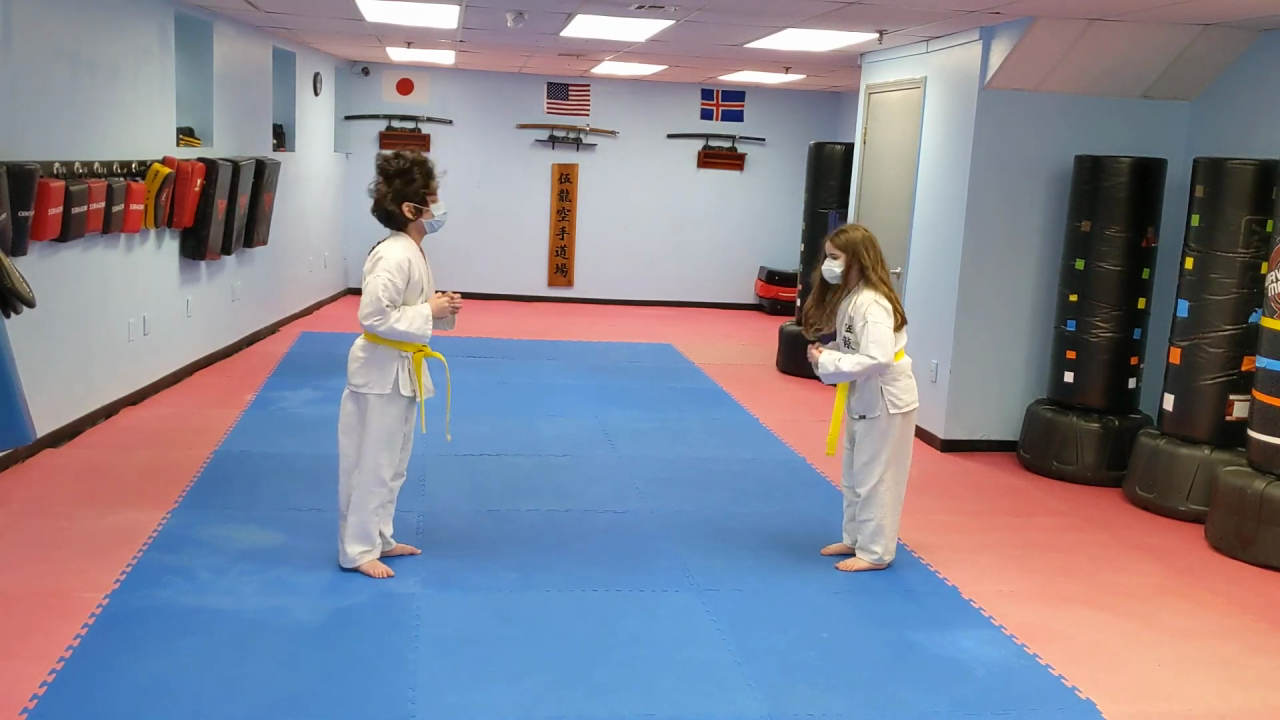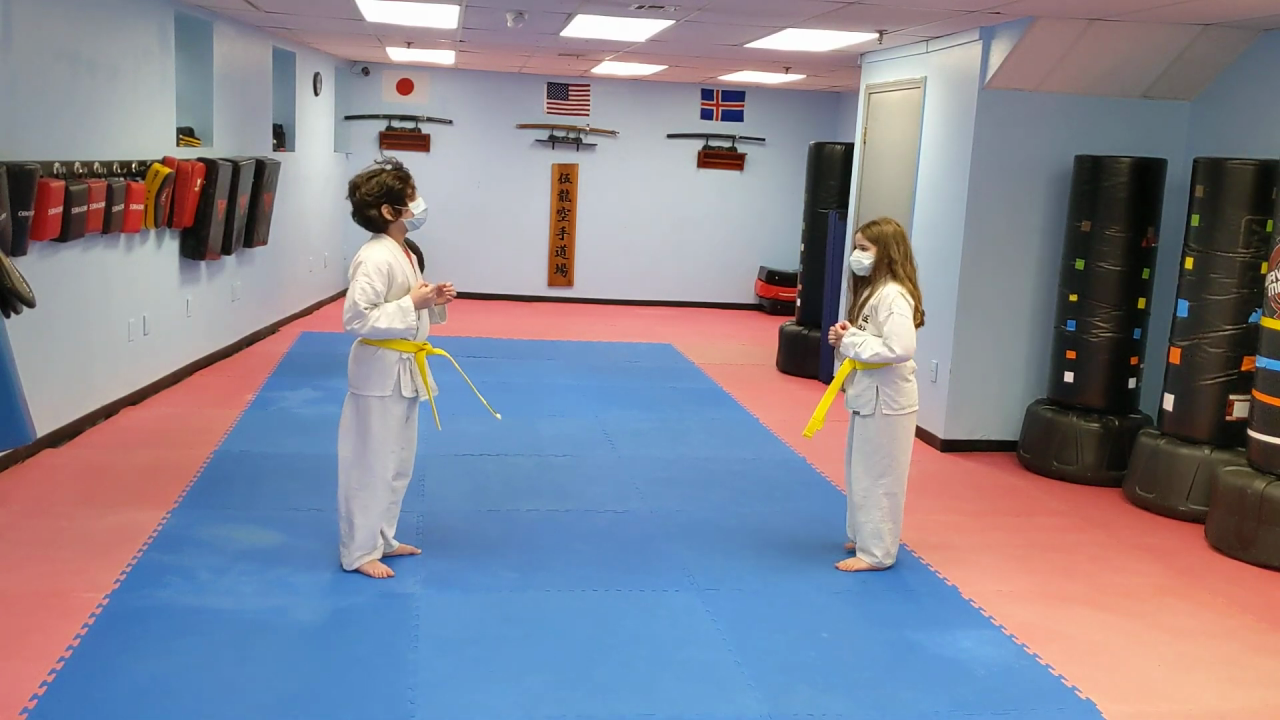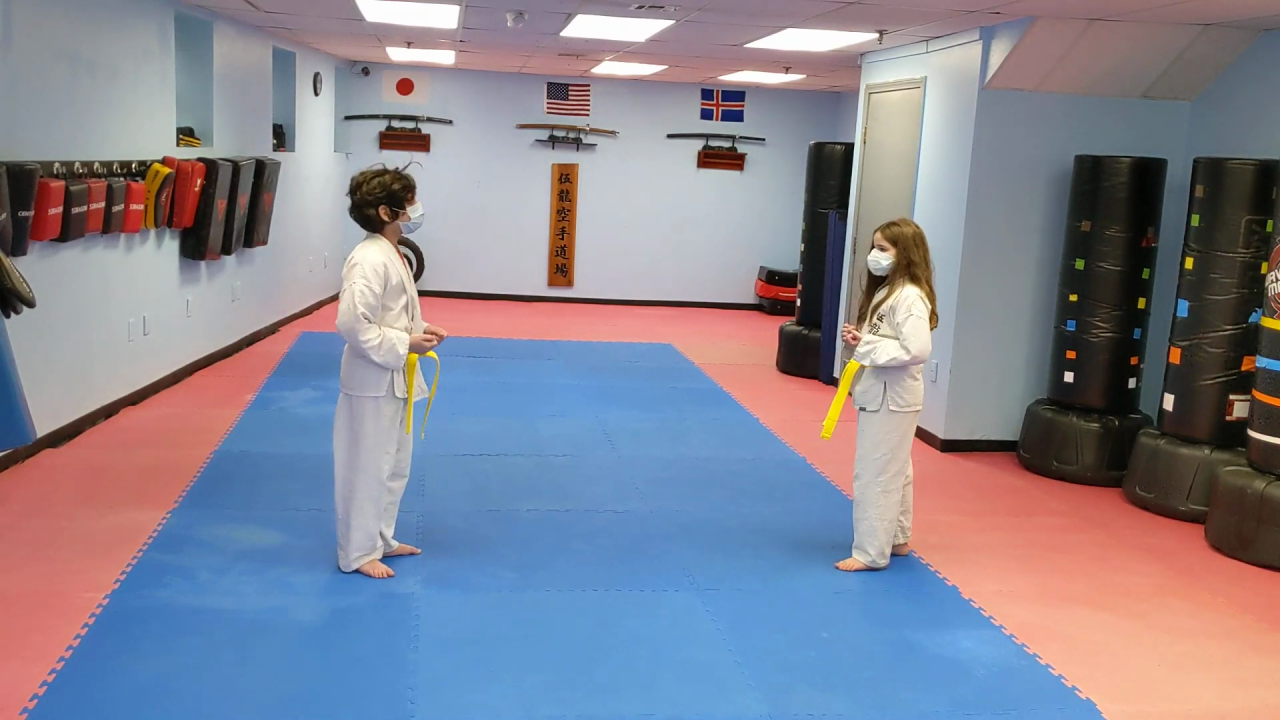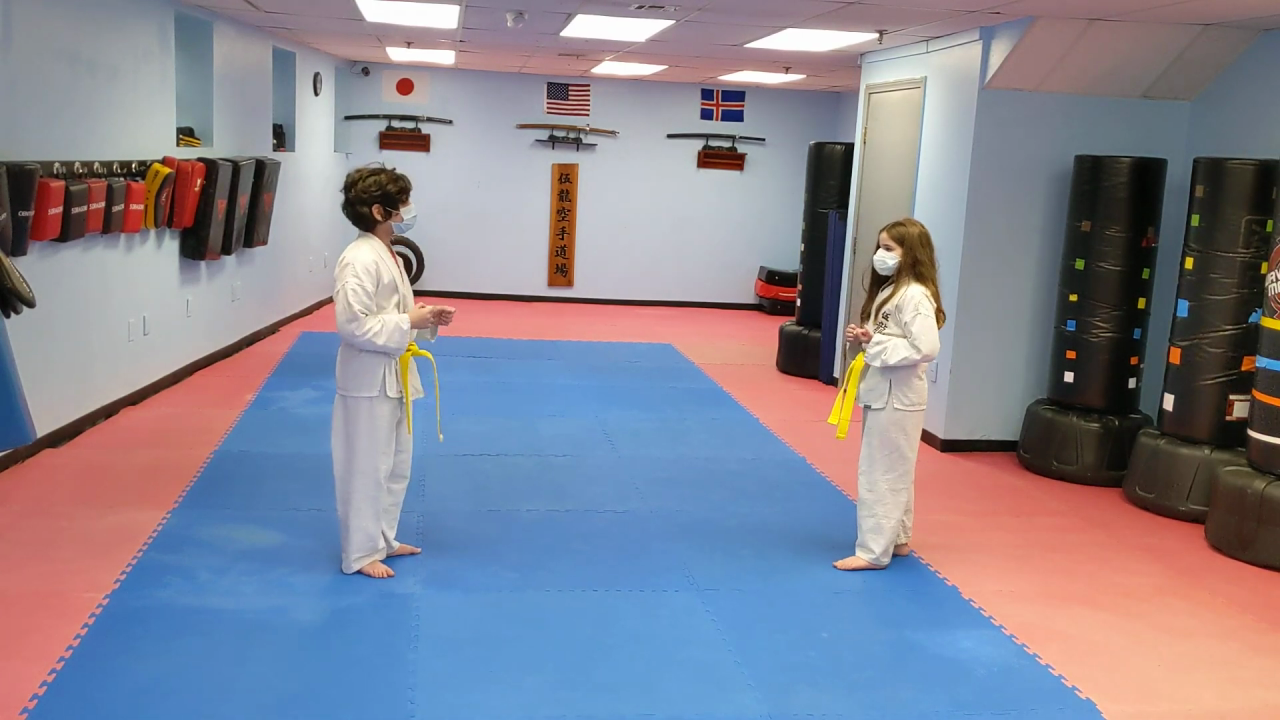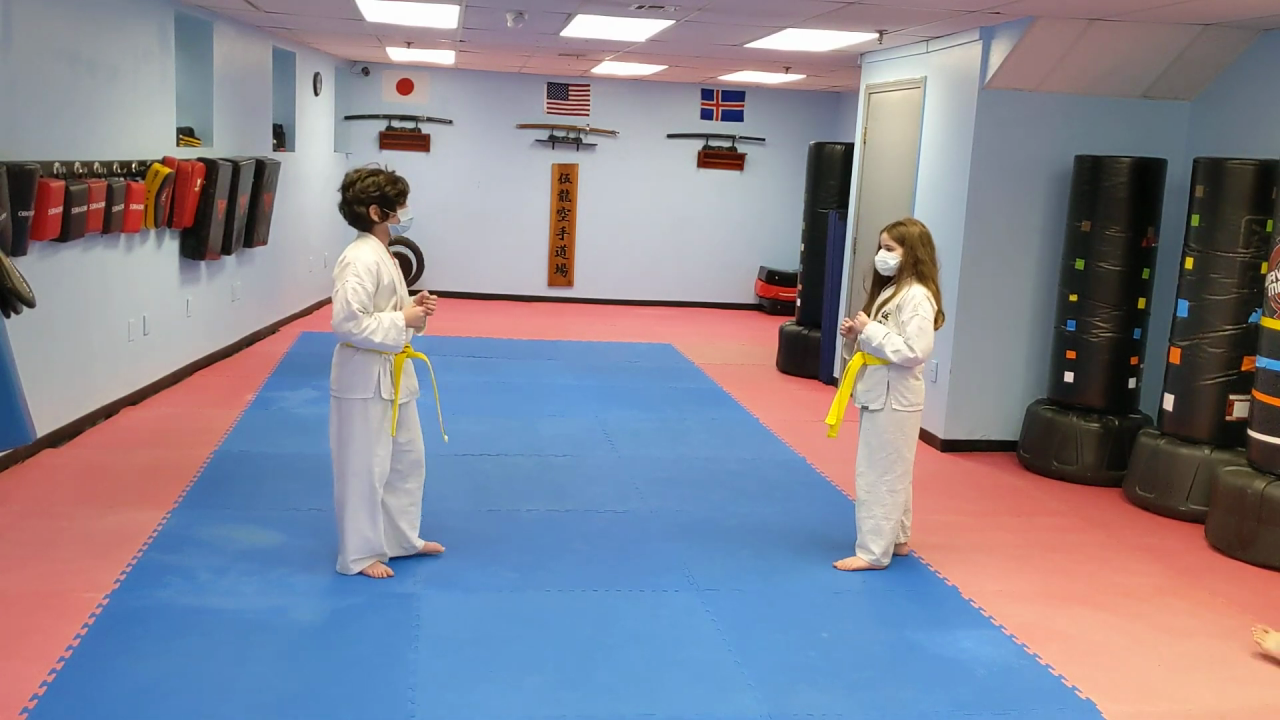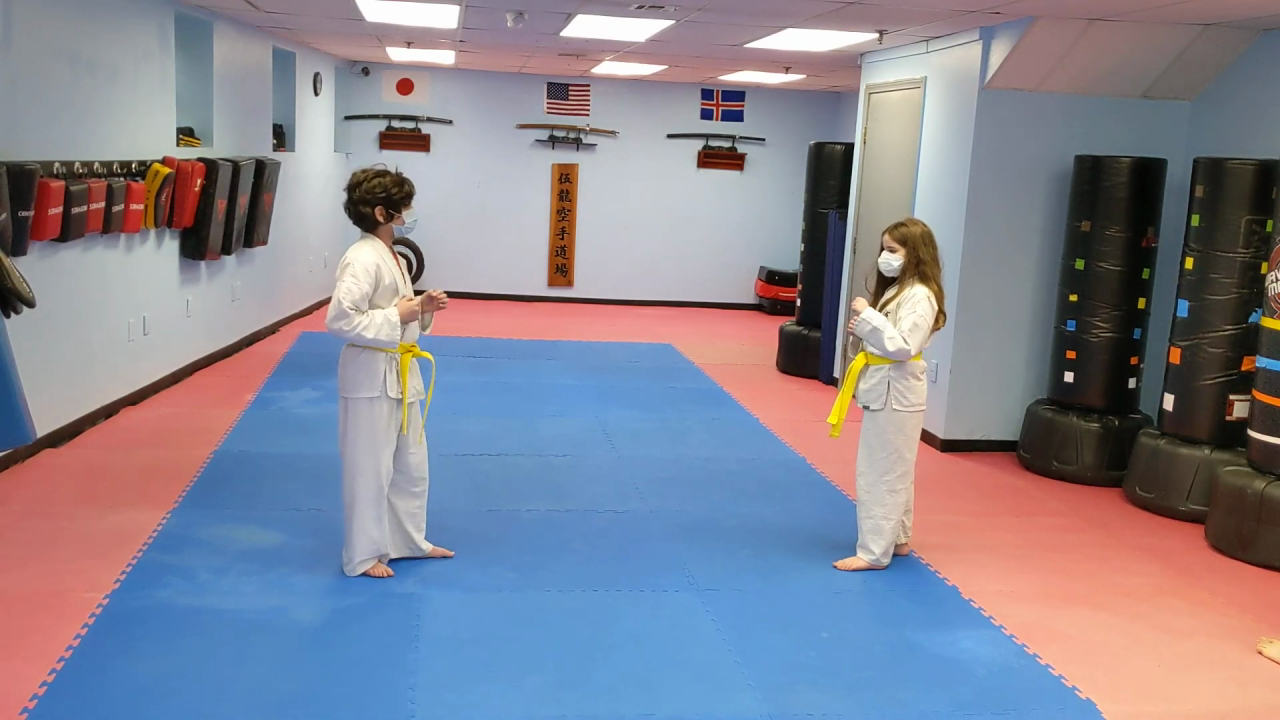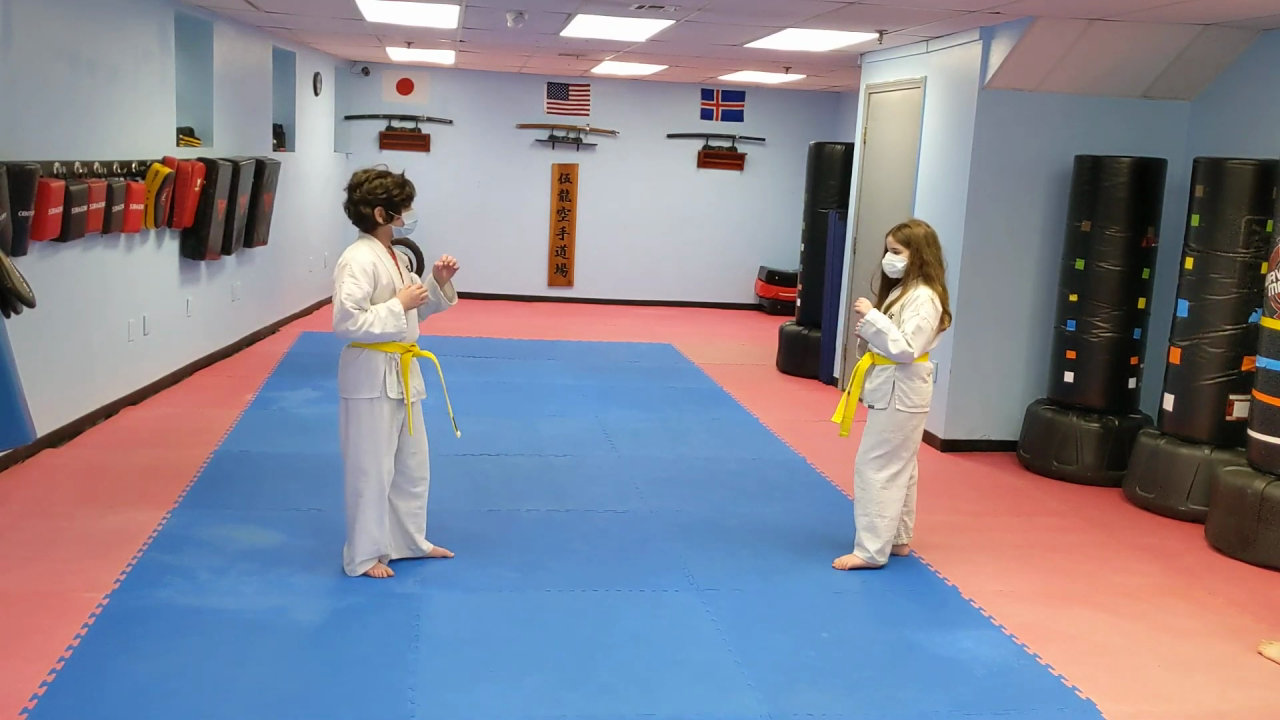
dt=0.3s
person 1, frame 1
left shoulder: (413, 252)
right shoulder: (393, 255)
right elbow: (374, 316)
left wrist: (440, 309)
right wrist: (428, 313)
left hip: (400, 371)
right hip: (380, 373)
left knee: (394, 462)
right knee: (371, 462)
left ankle: (379, 538)
right ankle: (358, 549)
person 1, frame 2
left shoulder: (402, 253)
right shoulder: (375, 259)
right elbow: (357, 319)
left wrist: (432, 302)
right wrist: (411, 305)
left hip: (402, 372)
right hip: (379, 374)
left knee: (397, 464)
right knee: (371, 464)
left ankle: (381, 539)
right ankle: (360, 552)
person 1, frame 3
left shoulder: (392, 255)
right shoulder: (368, 260)
right elbow: (353, 326)
left wrist: (421, 331)
right wrist: (407, 345)
left hip: (395, 375)
right hip: (373, 378)
left knee: (393, 463)
right knee: (367, 465)
left ankle: (380, 538)
right ankle: (359, 551)
person 1, frame 4
left shoulder: (387, 255)
right shoulder: (360, 260)
right elbow: (352, 325)
left wrist: (427, 319)
right wrist: (409, 323)
left hip: (392, 373)
right hip: (368, 376)
left knee: (395, 462)
right knee: (366, 465)
left ankle: (381, 539)
right ankle: (361, 552)
person 1, frame 5
left shoulder: (384, 255)
right shoulder: (361, 259)
right elbow: (348, 324)
left wrist: (413, 309)
right wrist: (403, 321)
left hip: (392, 373)
right hip: (365, 377)
left knee: (407, 458)
right knee: (365, 467)
left ankle: (402, 537)
right ankle: (360, 553)
person 1, frame 6
left shoulder: (390, 256)
right shoulder: (362, 260)
right elbow: (340, 320)
left wrist: (422, 308)
right wrist: (397, 317)
left hip: (400, 373)
right hip: (371, 376)
left knee: (411, 464)
right knee: (371, 468)
left ankle: (409, 541)
right ankle: (364, 555)
person 1, frame 7
left shoulder: (393, 257)
right shoulder: (358, 260)
left elbow: (417, 309)
right elbow: (347, 322)
left wrist: (438, 283)
right wrist: (400, 304)
left hip: (401, 373)
right hip: (371, 375)
left knee: (412, 463)
right knee: (371, 468)
left ankle: (407, 540)
right ankle: (364, 555)
person 2, frame 1
left shoulder: (871, 303)
right shoulder: (846, 296)
left elbow: (878, 358)
left wrist: (828, 362)
right wrist: (825, 354)
left hip: (886, 398)
right hip: (864, 397)
left knee: (875, 478)
right knee: (854, 474)
left ankle: (874, 552)
right ankle: (854, 539)
person 2, frame 2
left shoulder: (894, 296)
right shoulder: (874, 290)
left elbow: (900, 349)
left wrist: (852, 341)
right wrist: (845, 336)
left hip: (886, 396)
right hip: (869, 393)
left knee: (877, 476)
right knee: (860, 471)
left ankle: (875, 552)
right ankle: (864, 536)
person 2, frame 3
left shoulder: (910, 297)
right shoulder: (885, 290)
left elbow: (916, 350)
left wrist: (867, 345)
right wrist: (858, 339)
left hip: (892, 396)
right hip: (877, 392)
left knee: (875, 474)
right knee: (892, 471)
left ankle: (871, 552)
right ankle: (895, 538)
person 2, frame 4
left shoulder: (916, 296)
right shoulder: (888, 289)
left elbow: (926, 348)
left wrist: (876, 344)
right wrist: (862, 337)
left hip: (897, 395)
right hip: (881, 390)
left knee: (881, 473)
right knee: (894, 471)
left ankle: (874, 550)
right ankle: (896, 539)
person 2, frame 5
left shoulder: (917, 297)
right shoulder: (889, 290)
left elbow: (914, 352)
left wrist: (870, 331)
right wrist: (857, 332)
left hip: (894, 394)
right hip: (878, 390)
left knee: (880, 473)
right knee: (889, 472)
left ankle: (874, 551)
right ankle: (895, 538)
person 2, frame 6
left shoulder: (920, 297)
right shoulder: (895, 290)
left elbow: (903, 346)
left wrist: (867, 317)
right wrist: (861, 326)
left hip: (896, 393)
right hip: (882, 389)
left knee: (881, 473)
right knee: (893, 471)
left ankle: (874, 551)
right ankle: (897, 538)
person 2, frame 7
left shoulder: (924, 298)
right shoulder: (900, 290)
left elbow: (906, 348)
left wrist: (871, 318)
right wrist: (866, 326)
left hip: (900, 393)
right hip: (890, 391)
left knee: (875, 470)
right knee: (897, 470)
left ankle: (871, 549)
right ankle: (896, 539)
